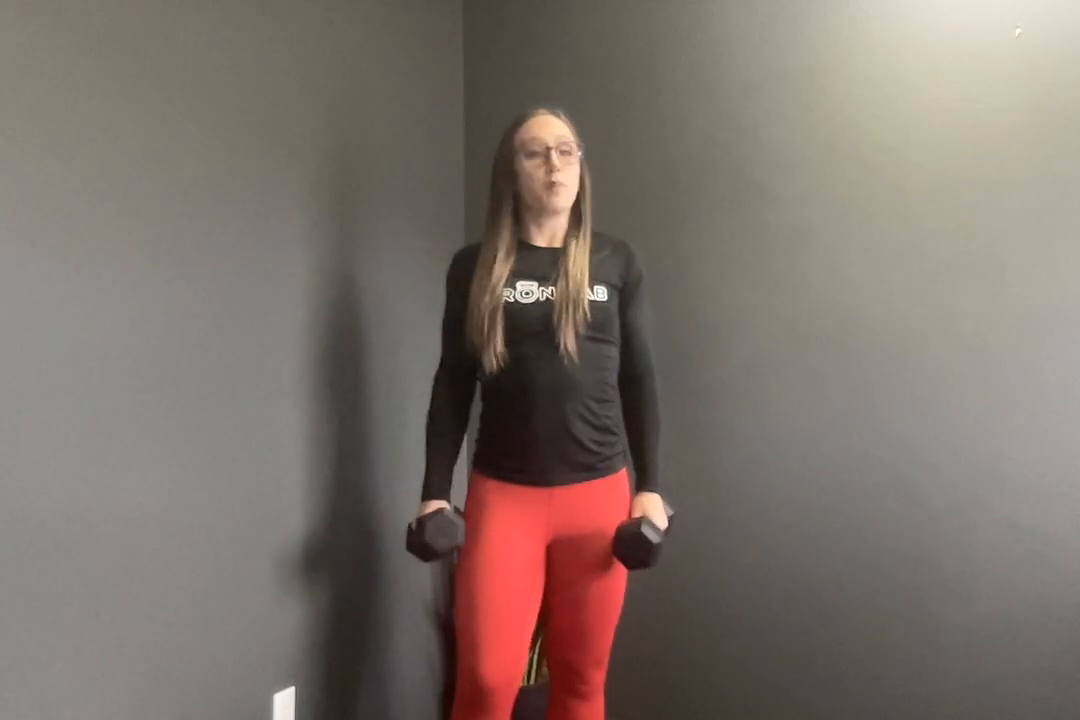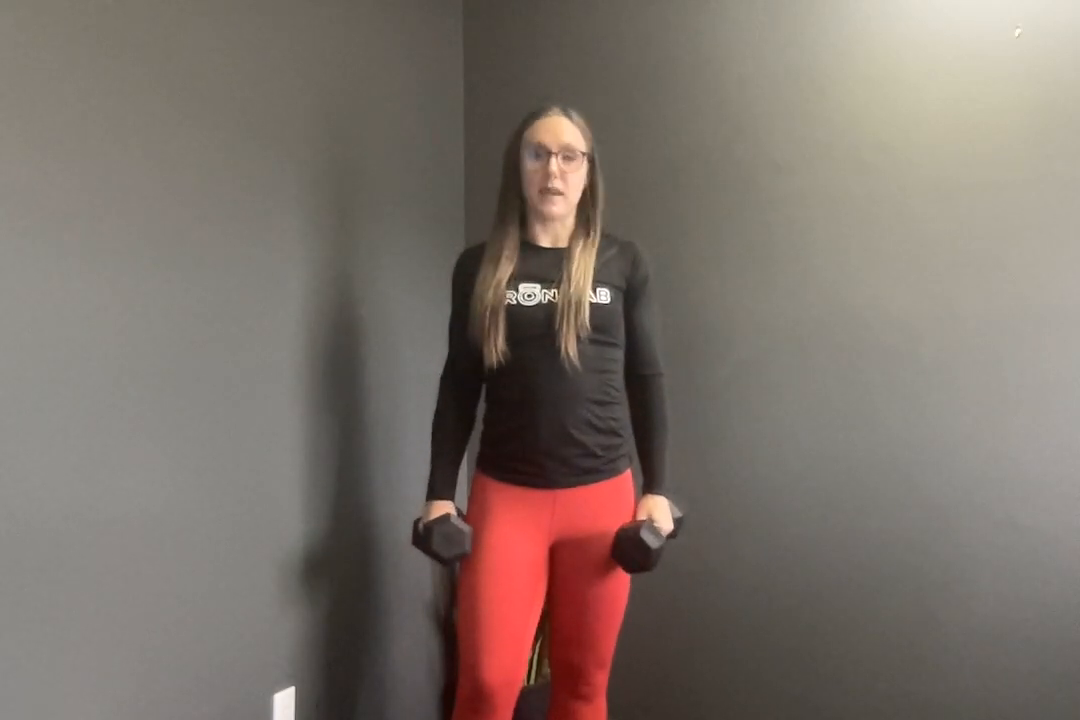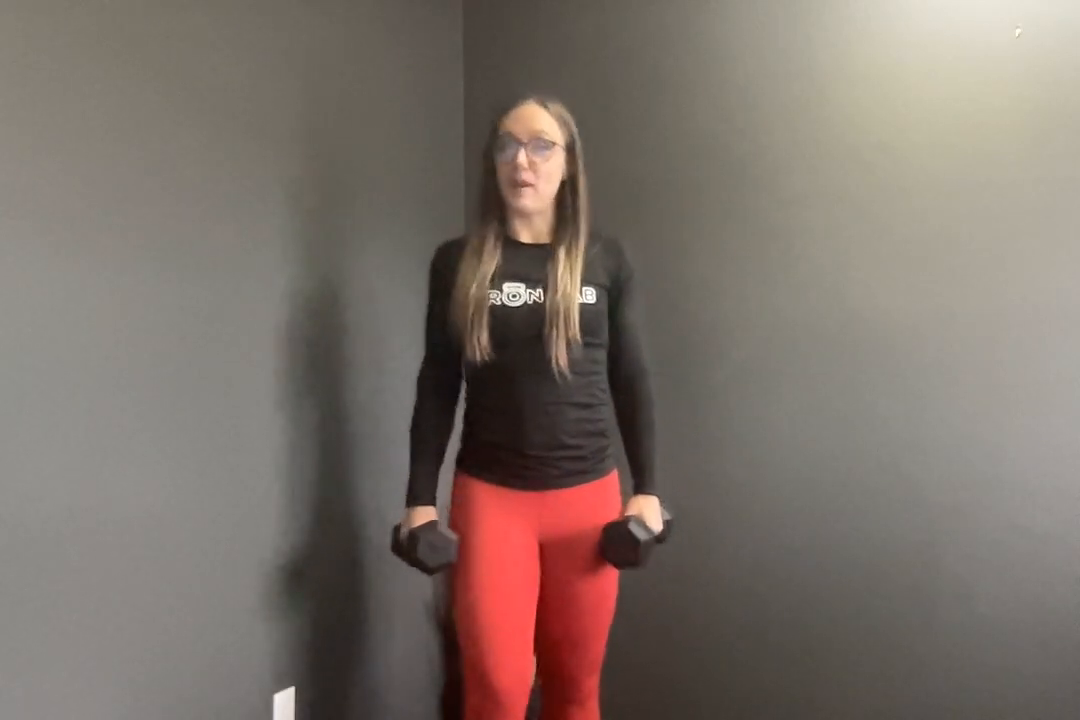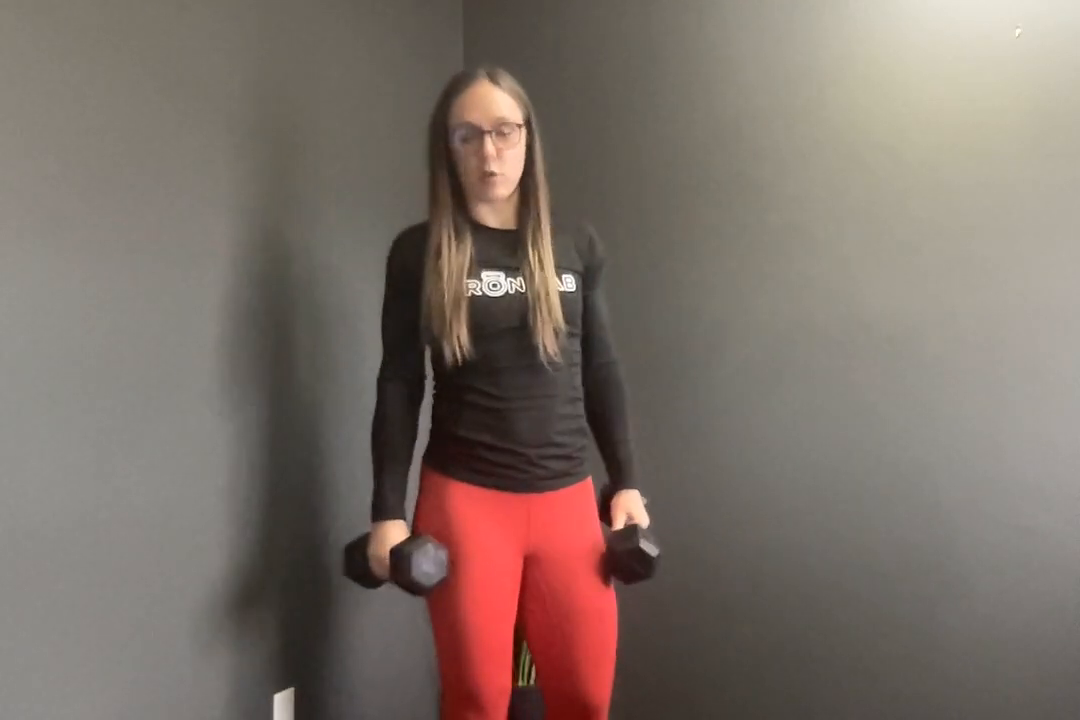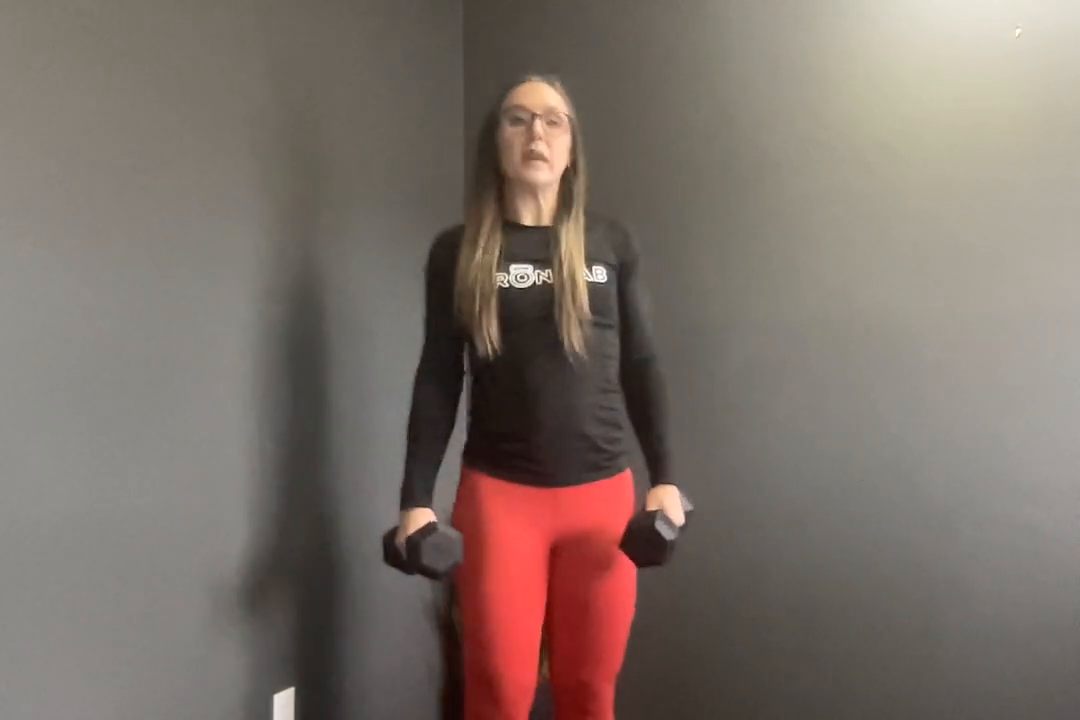
dt=1s
person 1, frame 1
left shoulder: (617, 262)
right shoulder: (474, 267)
left elbow: (638, 378)
right elbow: (452, 384)
left wrist: (649, 487)
right wrist: (434, 491)
left hip: (598, 492)
right hip: (502, 492)
person 1, frame 2
left shoulder: (623, 263)
right shoulder: (479, 267)
left elbow: (646, 379)
right elbow: (459, 386)
left wrist: (656, 490)
right wrist: (439, 493)
left hip: (601, 494)
right hip: (504, 494)
person 1, frame 3
left shoulder: (606, 260)
right shoulder: (458, 262)
left elbow: (630, 379)
right elbow: (436, 386)
left wrist: (646, 489)
right wrist: (420, 498)
left hip: (587, 495)
right hip: (488, 496)
person 1, frame 4
left shoulder: (577, 246)
right shoulder: (418, 252)
left elbow: (601, 372)
right elbow: (399, 387)
left wrist: (626, 484)
right wrist: (387, 511)
left hip: (567, 498)
right hip: (463, 499)
person 1, frame 5
left shoulder: (611, 242)
right shoulder: (457, 250)
left elbow: (640, 364)
right elbow: (438, 380)
left wrist: (663, 477)
right wrist: (416, 497)
left hip: (601, 491)
right hip: (497, 492)
